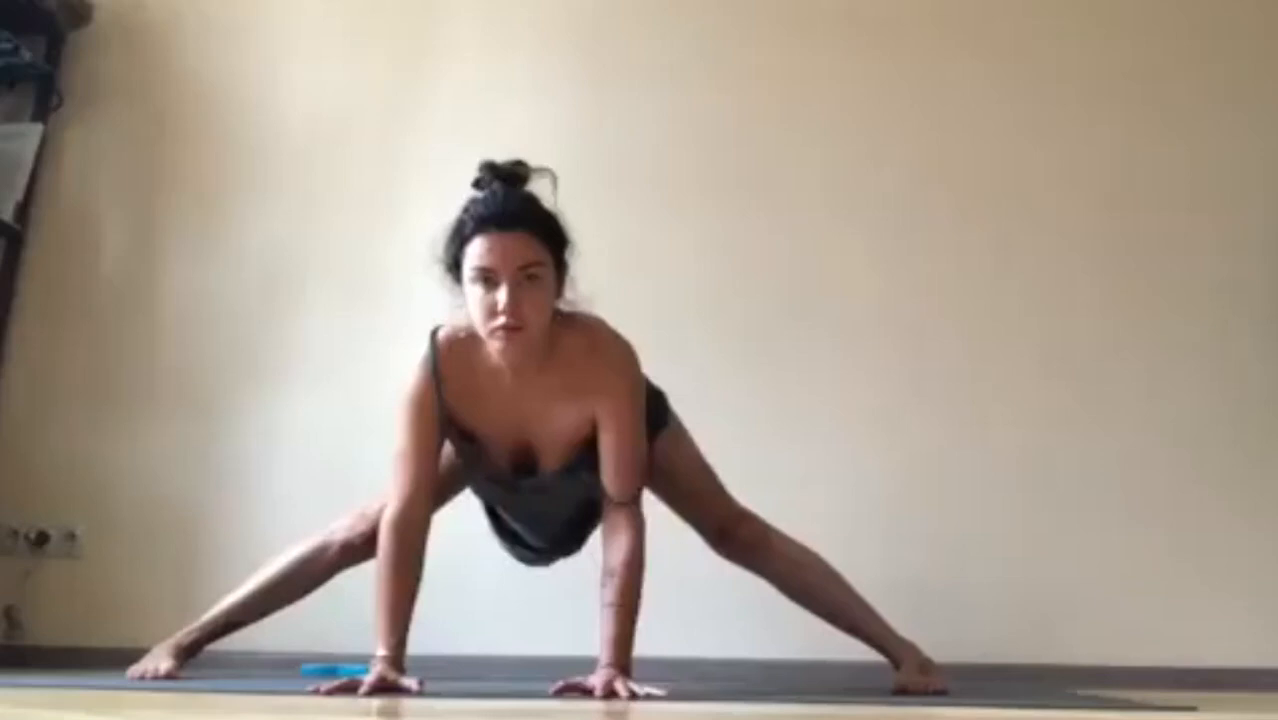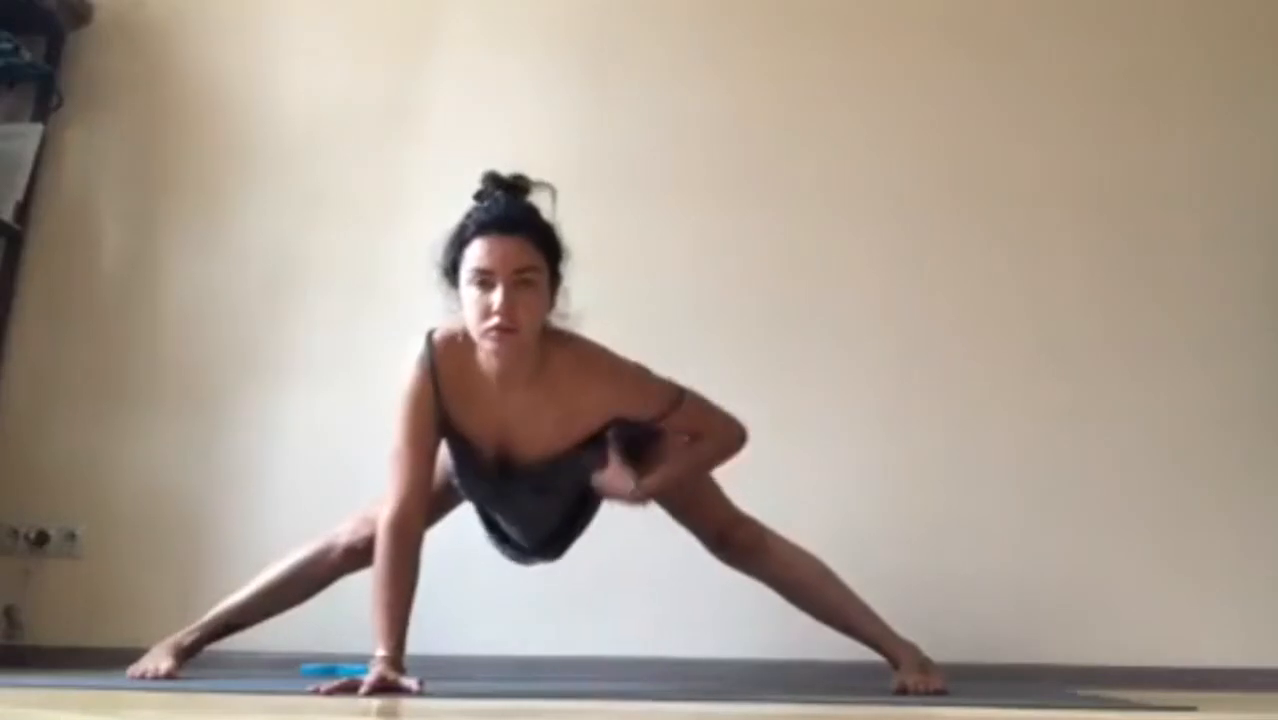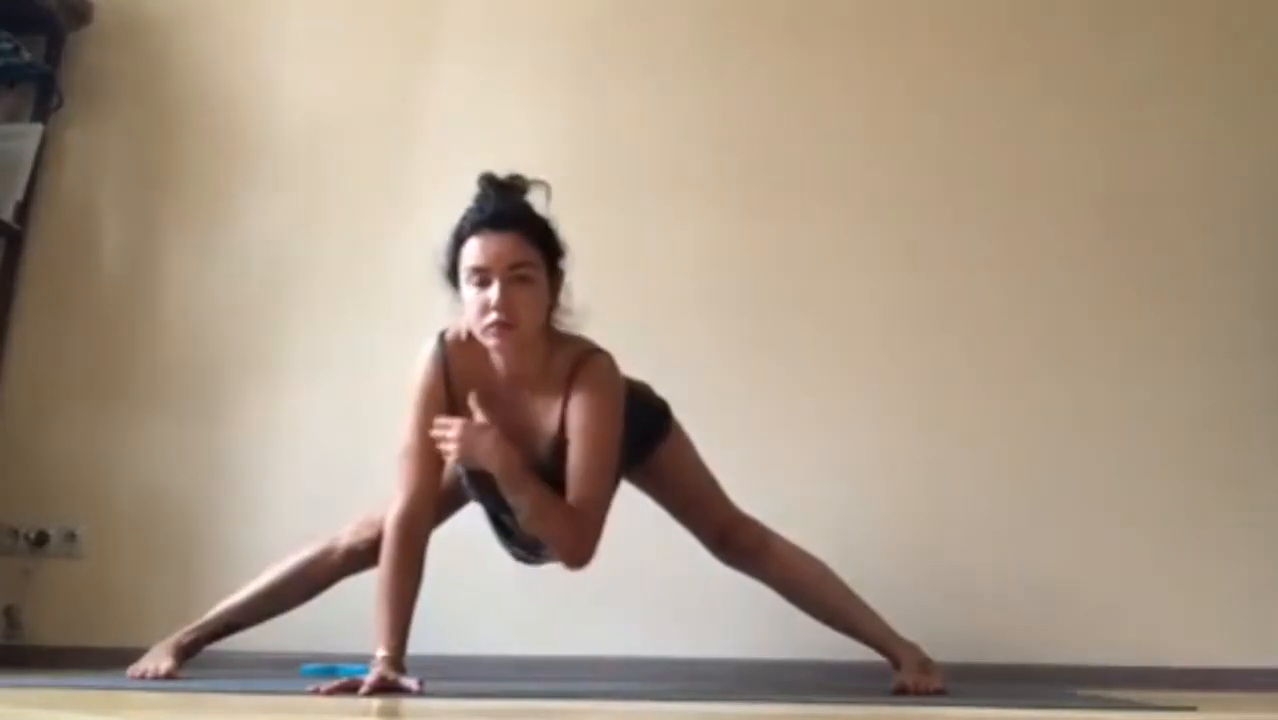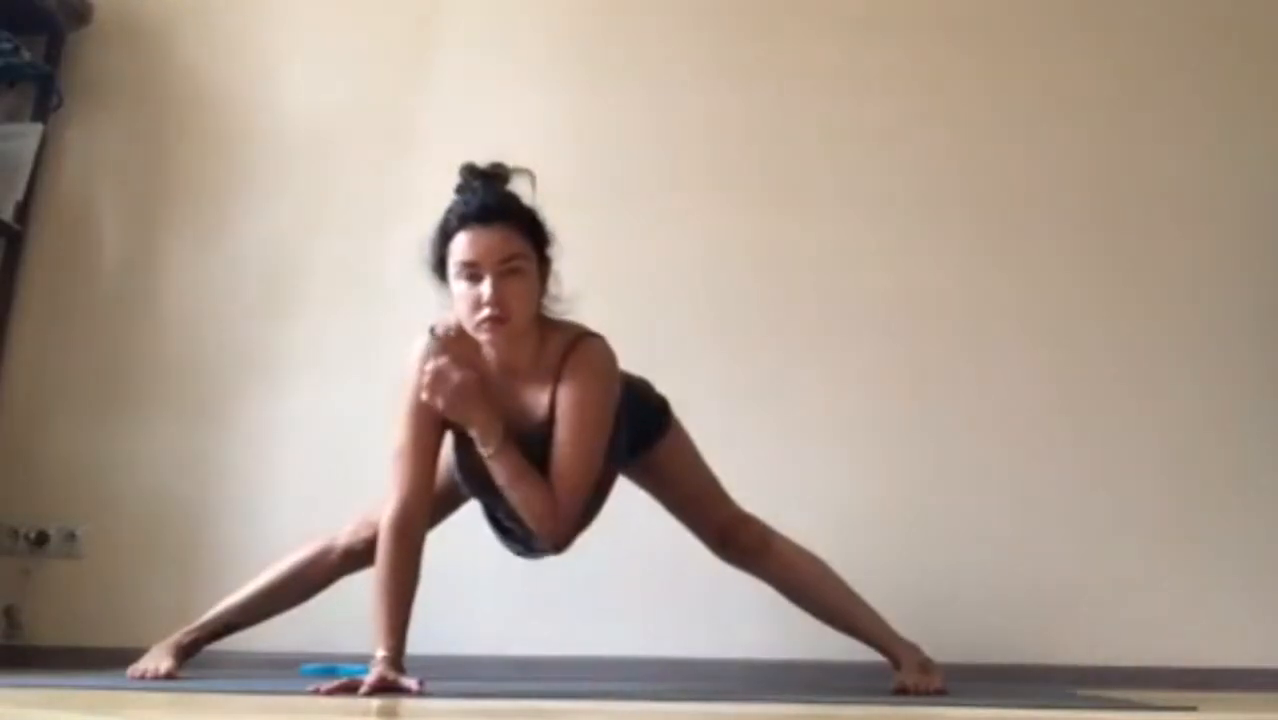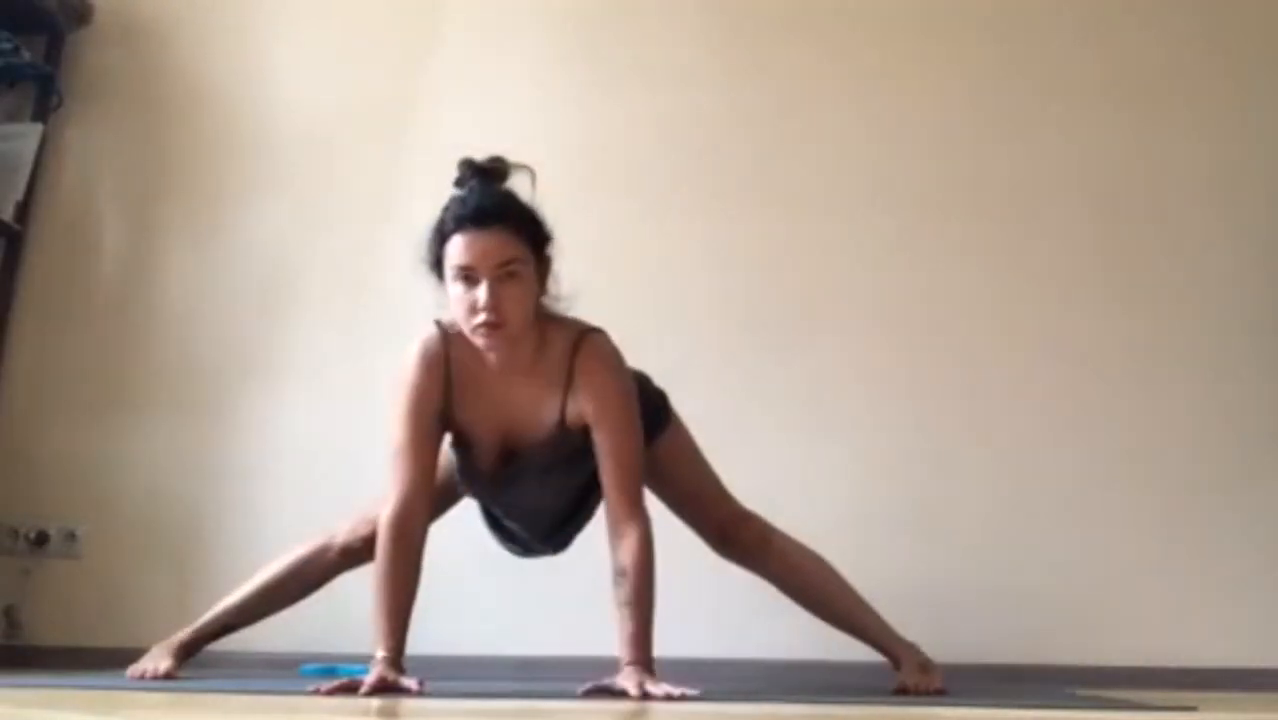
dt=0.5s
person 1, frame 1
left shoulder: (605, 359)
right shoulder: (441, 361)
left elbow: (623, 519)
right elbow: (406, 518)
left wrist: (614, 662)
right wrist: (387, 659)
left hip: (619, 427)
right hip: (483, 443)
left knee: (738, 534)
right knee: (361, 532)
left ankle: (903, 651)
right ankle: (186, 638)
person 1, frame 2
left shoulder: (597, 378)
right shoulder: (435, 362)
left elbow: (725, 432)
right elbow: (398, 521)
left wrist: (641, 484)
right wrist: (386, 659)
left hip: (602, 442)
right hip: (476, 456)
left knee: (737, 538)
right knee: (355, 540)
left ankle: (901, 650)
right ankle: (183, 639)
person 1, frame 3
left shoulder: (593, 378)
right shoulder: (443, 363)
left elbow: (577, 550)
right elbow: (410, 518)
left wrist: (504, 467)
right wrist: (386, 658)
left hip: (623, 429)
right hip: (499, 454)
left knee: (740, 540)
right knee: (365, 539)
left ankle: (903, 650)
right ankle: (184, 636)
person 1, frame 4
left shoulder: (587, 362)
right shoulder: (437, 356)
left elbow: (555, 526)
right elbow: (402, 517)
left wrist: (483, 425)
right wrist: (386, 658)
left hip: (620, 428)
right hip: (487, 445)
left knee: (739, 538)
right knee: (359, 539)
left ankle: (902, 650)
right ankle: (185, 637)
person 1, frame 5
left shoulder: (591, 362)
right shoulder: (434, 359)
left elbow: (627, 525)
right elbow: (403, 518)
left wrist: (636, 662)
right wrist: (386, 658)
left hip: (614, 425)
right hip: (485, 451)
left knee: (738, 534)
right knee: (358, 537)
left ankle: (902, 650)
right ankle: (184, 638)
